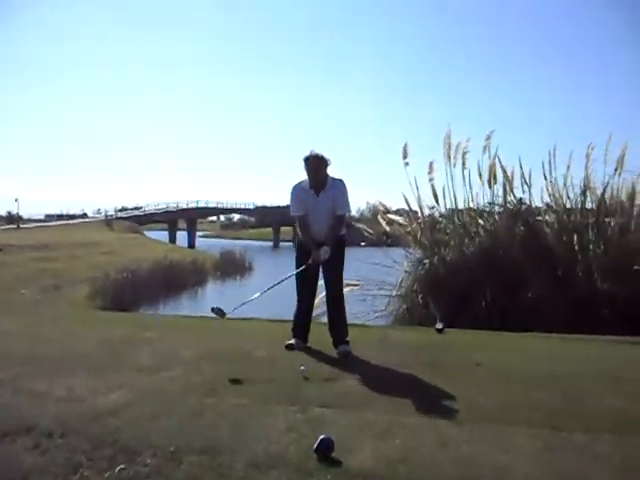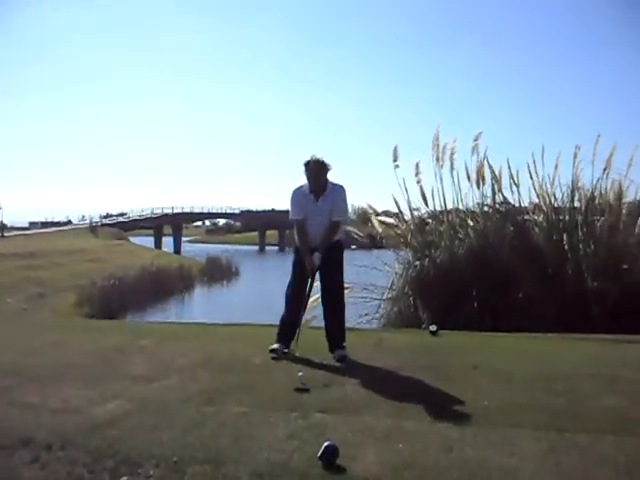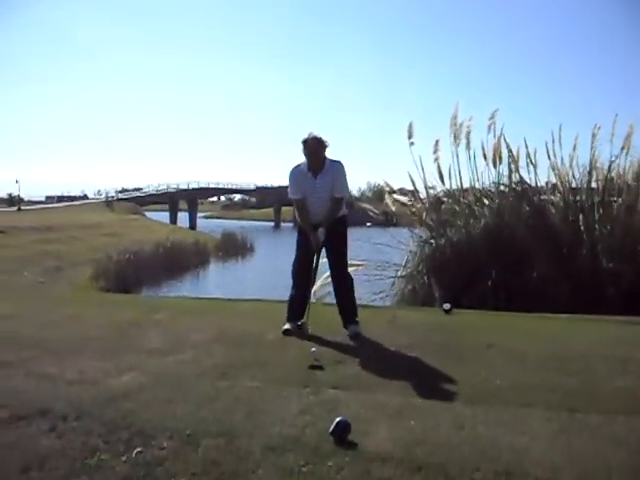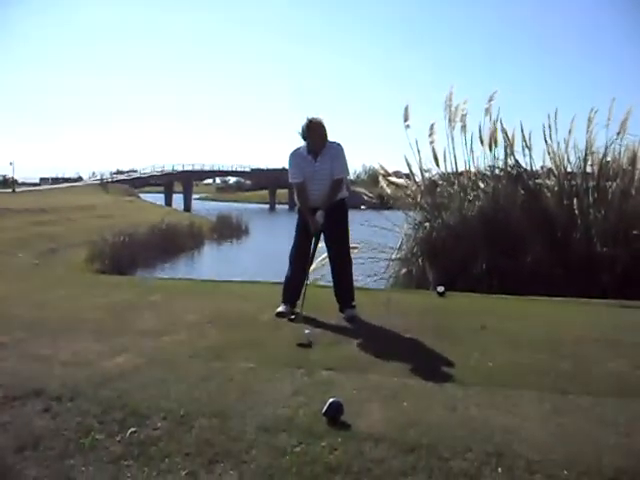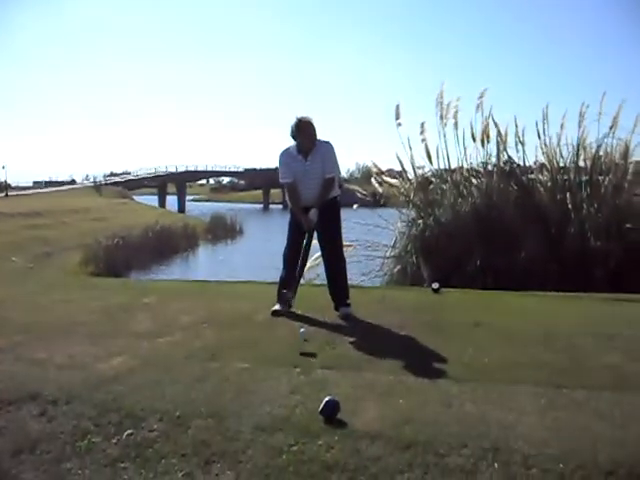
dt=0.4s
person 1, frame 1
left shoulder: (338, 186)
right shoulder: (298, 190)
left elbow: (339, 220)
right elbow: (301, 223)
left wrist: (326, 248)
right wrist: (313, 250)
left hip: (334, 242)
right hip: (307, 243)
left knee: (334, 290)
right knee: (304, 289)
left ankle: (341, 340)
right ankle: (299, 336)
person 1, frame 2
left shoulder: (338, 192)
right shoulder: (297, 194)
left elbow: (335, 225)
right elbow: (299, 227)
left wrist: (319, 254)
right wrist: (307, 257)
left hip: (331, 248)
right hip: (304, 248)
left knee: (333, 297)
right knee: (294, 294)
left ankle: (337, 345)
right ankle: (283, 341)
person 1, frame 3
left shoulder: (337, 168)
right shoulder: (296, 173)
left elbow: (338, 201)
right elbow: (299, 206)
left wrist: (323, 229)
right wrist: (311, 234)
left hip: (334, 223)
right hip: (307, 225)
left knee: (340, 271)
right knee: (301, 271)
left ankle: (351, 321)
right ankle: (294, 319)
person 1, frame 4
left shoulder: (336, 150)
right shoulder: (296, 157)
left elbow: (338, 183)
right elbow: (299, 189)
left wrist: (322, 212)
right wrist: (310, 218)
left hip: (334, 206)
right hip: (307, 208)
left knee: (340, 256)
right knee: (299, 254)
left ankle: (347, 305)
right ankle: (288, 302)
person 1, frame 5
left shoulder: (326, 149)
right shoulder: (286, 156)
left elbow: (330, 181)
right elbow: (290, 189)
left wrist: (315, 211)
right wrist: (302, 217)
left hip: (327, 205)
right hip: (299, 208)
left knee: (333, 254)
right knee: (292, 253)
left ankle: (342, 303)
right ankle: (283, 300)
